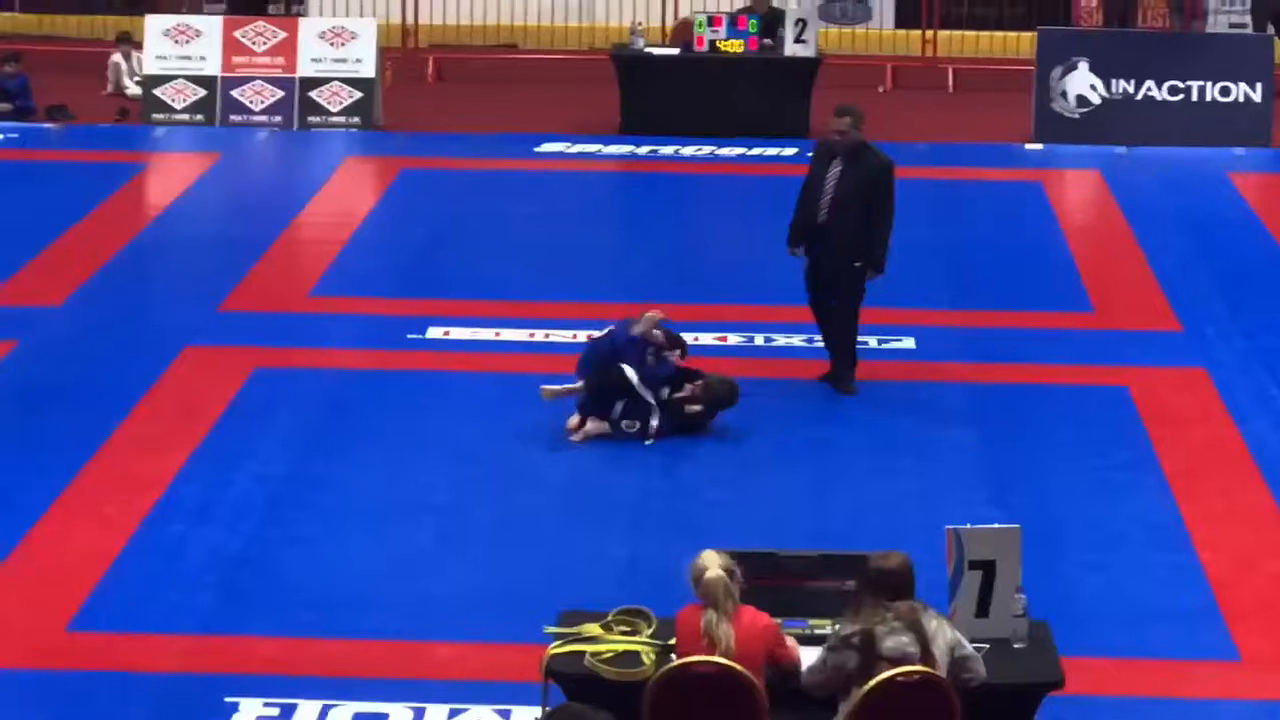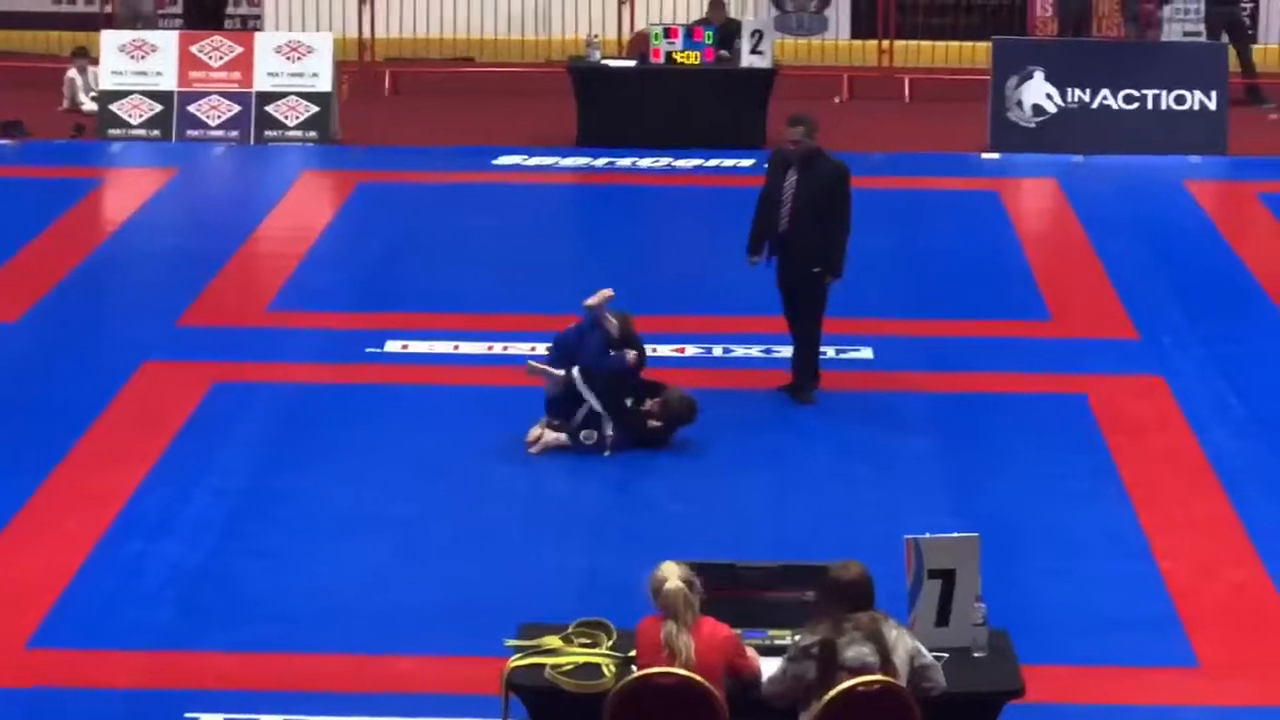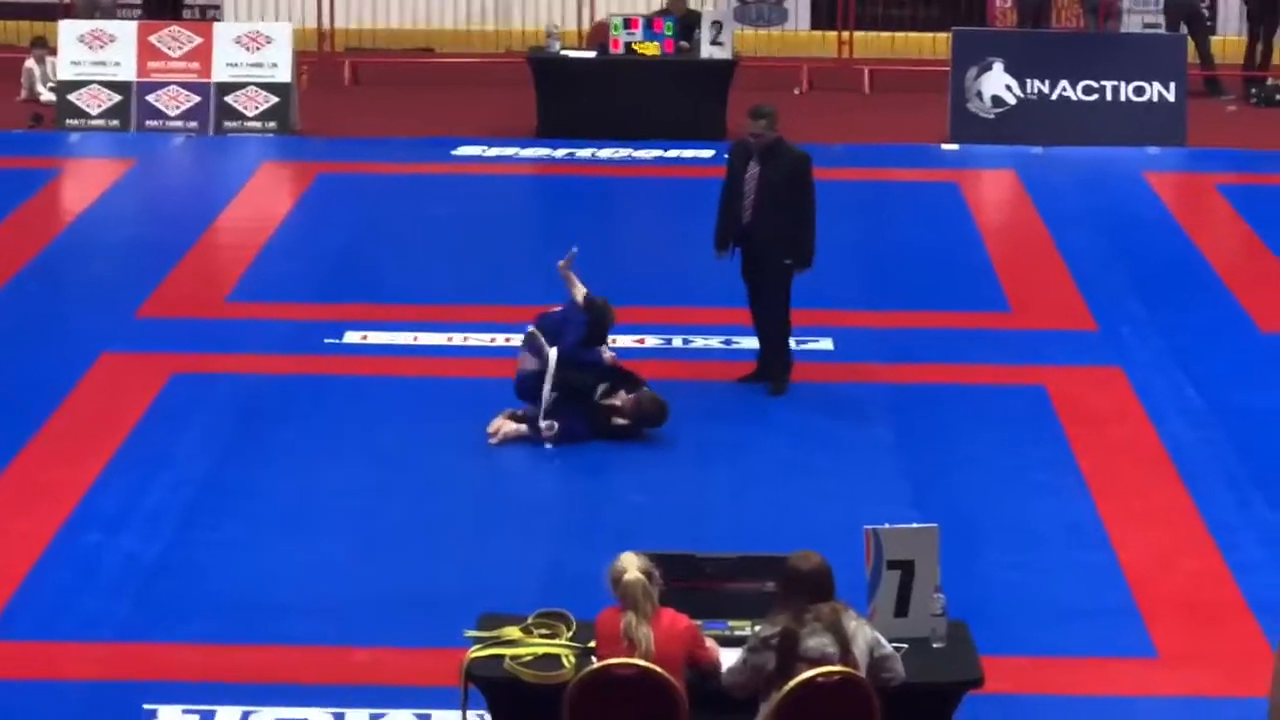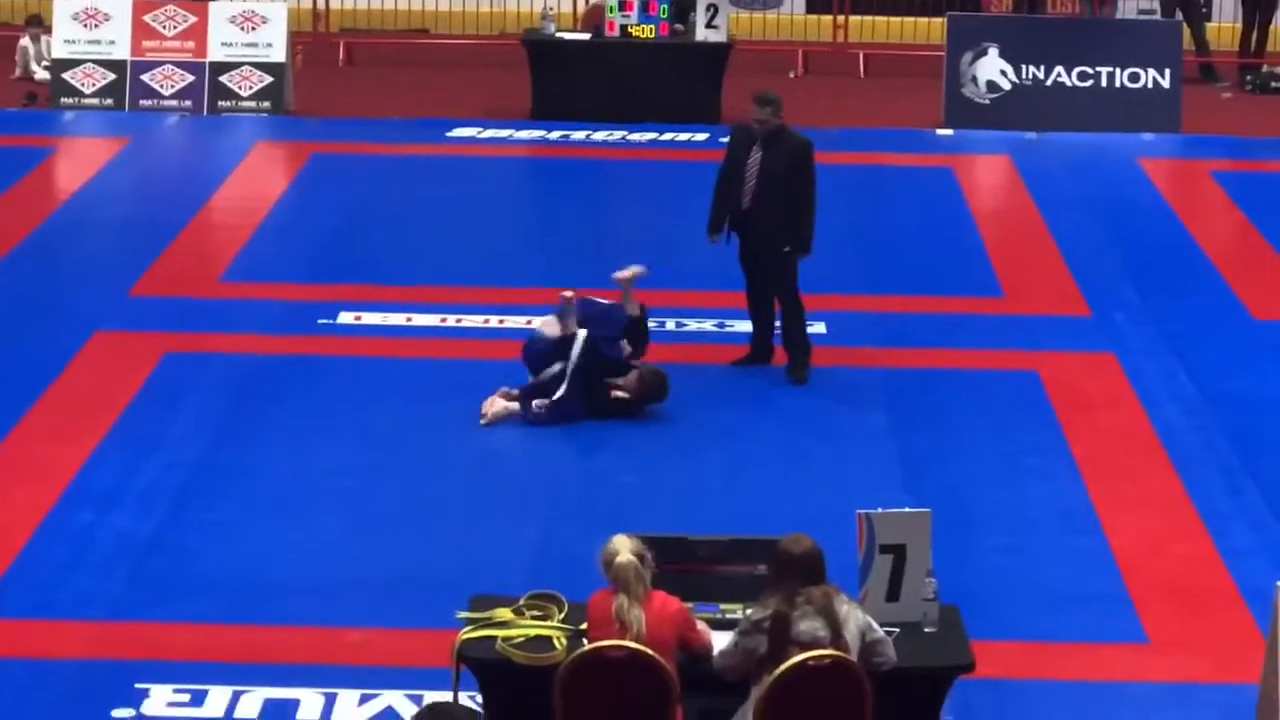
dt=0.3s
person 1, frame 1
left shoulder: (878, 165)
right shoulder: (823, 150)
left elbow: (883, 217)
right elbow: (807, 194)
left wrist: (875, 260)
right wrist: (796, 235)
left hip: (851, 251)
right hip: (820, 244)
left knee: (846, 312)
right knee: (820, 304)
left ankle: (843, 370)
right ankle: (839, 360)
person 1, frame 2
left shoulder: (833, 170)
right shoulder: (778, 160)
left elbow: (840, 222)
right elbow: (765, 204)
left wrist: (833, 265)
right wrist: (756, 245)
left hip: (813, 258)
right hip: (786, 252)
left knee: (808, 320)
right knee: (795, 318)
left ankle: (805, 381)
right ankle: (804, 376)
person 1, frame 3
left shoulder: (795, 160)
right shoulder: (739, 151)
left elbow: (805, 210)
right elbow: (728, 196)
left wrist: (803, 254)
right wrist: (723, 238)
left hip: (779, 247)
right hip: (750, 243)
left knee: (776, 309)
right knee: (759, 308)
left ankle: (779, 371)
right ankle: (766, 366)
person 1, frame 4
left shoulder: (797, 146)
right shoulder: (740, 136)
left elbow: (805, 198)
right elbow: (725, 181)
left wrist: (802, 241)
right wrist: (716, 222)
left hip: (779, 235)
right hip: (749, 229)
left knee: (787, 296)
right knee: (757, 294)
left ankle: (799, 358)
right ankle: (761, 350)
